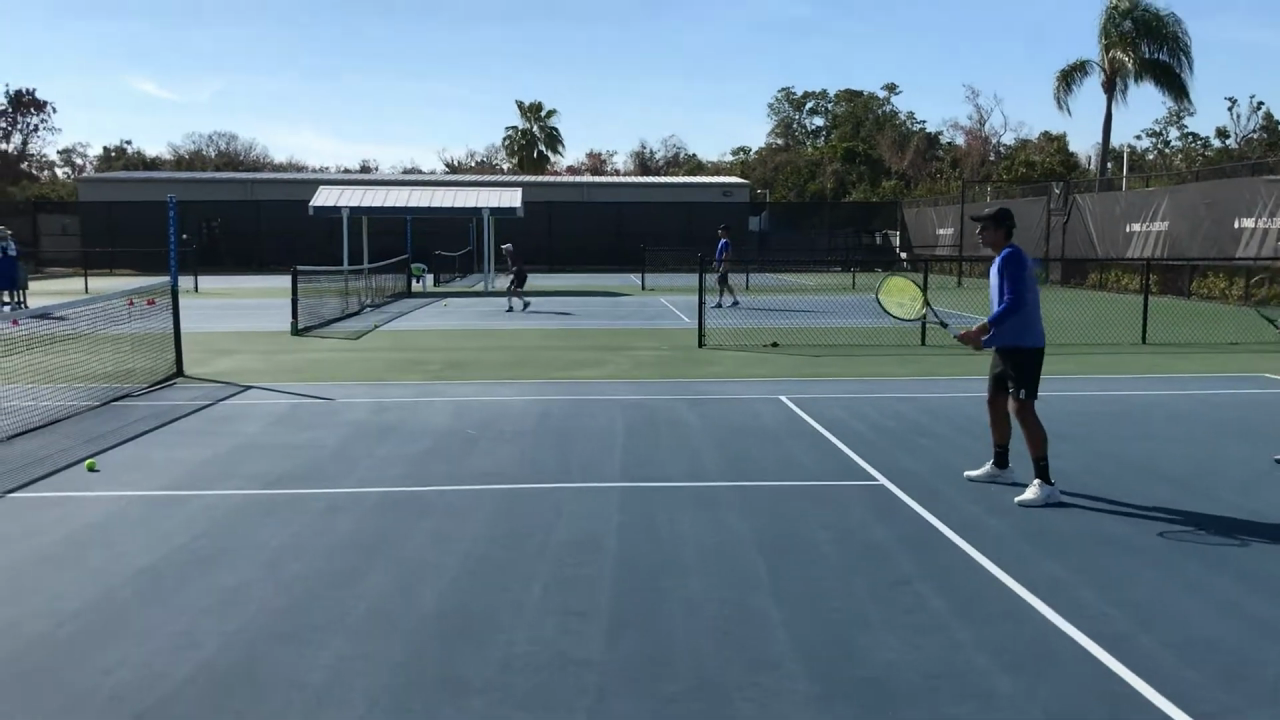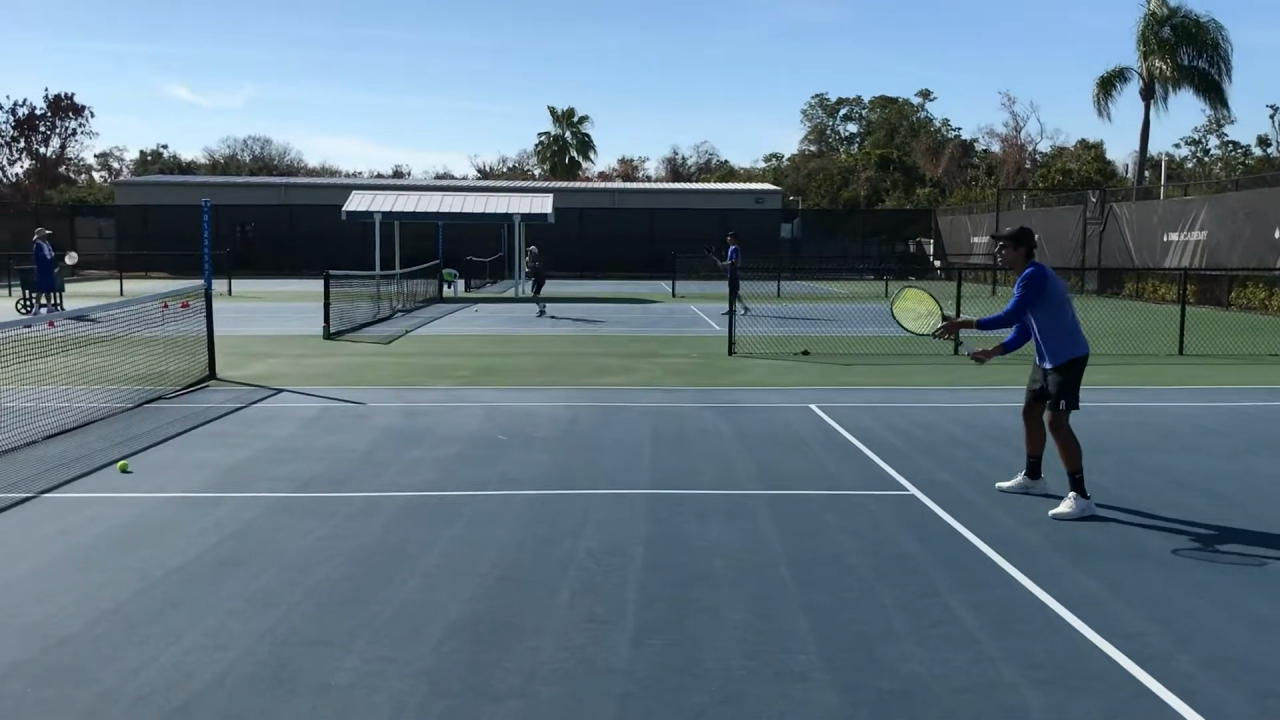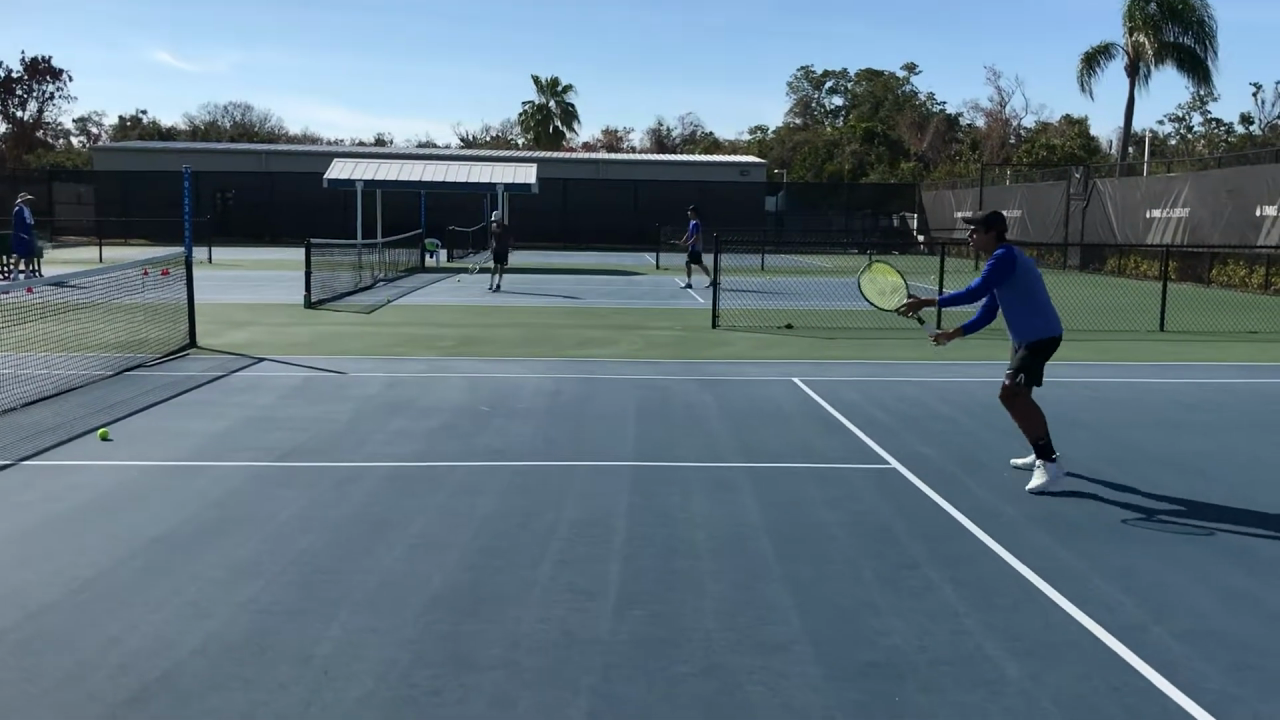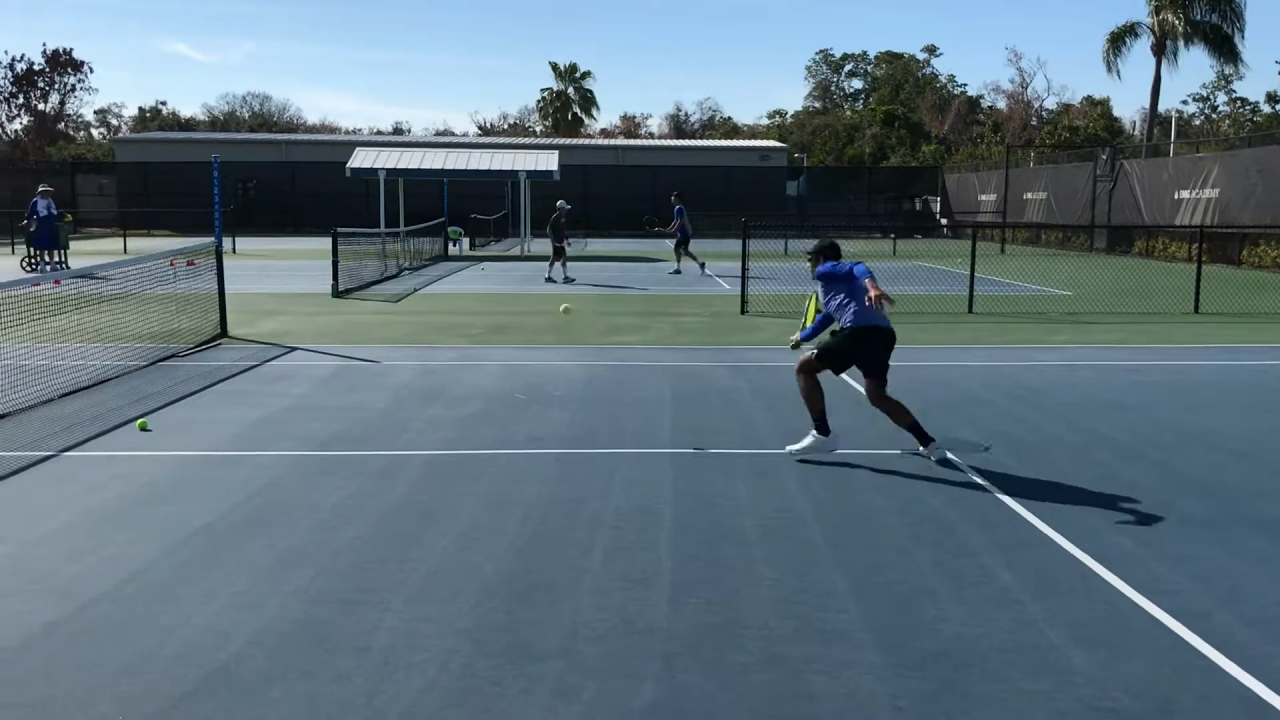
dt=1s
person 1, frame 1
left shoulder: (1011, 257)
right shoulder: (1000, 261)
left elbow: (1014, 303)
left wrist: (983, 327)
right wrist: (978, 332)
left hip: (1023, 346)
right hip: (1006, 345)
left knee: (1021, 409)
right knee: (995, 402)
left ankle: (1045, 483)
right ankle: (1000, 465)
person 1, frame 2
left shoulder: (1035, 275)
right shoulder: (1024, 280)
left elbow: (1009, 318)
right elbow: (1022, 331)
left wrist: (963, 324)
right wrist: (993, 352)
left hip: (1067, 358)
right hip: (1046, 358)
left knee: (1057, 421)
right knee: (1030, 412)
left ankle: (1080, 496)
right ankle: (1032, 477)
person 1, frame 3
left shoulder: (1005, 256)
right shoulder: (1000, 261)
left elbow: (973, 293)
right elbow: (986, 314)
left wrist: (926, 302)
right wrist: (953, 333)
left hip: (1041, 337)
right hip: (1027, 336)
left knee: (1011, 394)
right knee: (1014, 394)
left ankle: (1049, 463)
right ankle: (1044, 455)
person 1, frame 4
left shoulder: (828, 270)
left elbow: (857, 267)
right elbow: (823, 321)
left wrist: (872, 287)
right wrist: (801, 337)
left hip: (858, 332)
right hip: (883, 334)
left knee: (805, 369)
right knee: (877, 396)
left ankle: (822, 435)
right ankle: (928, 443)
